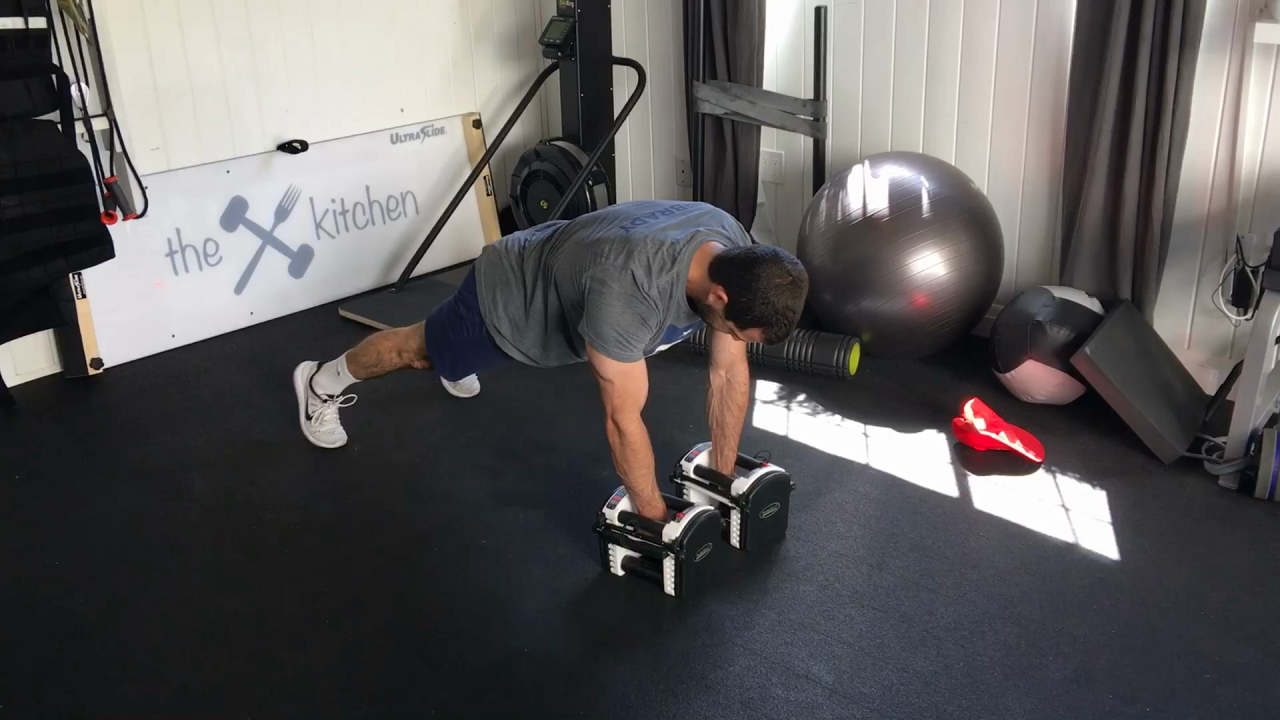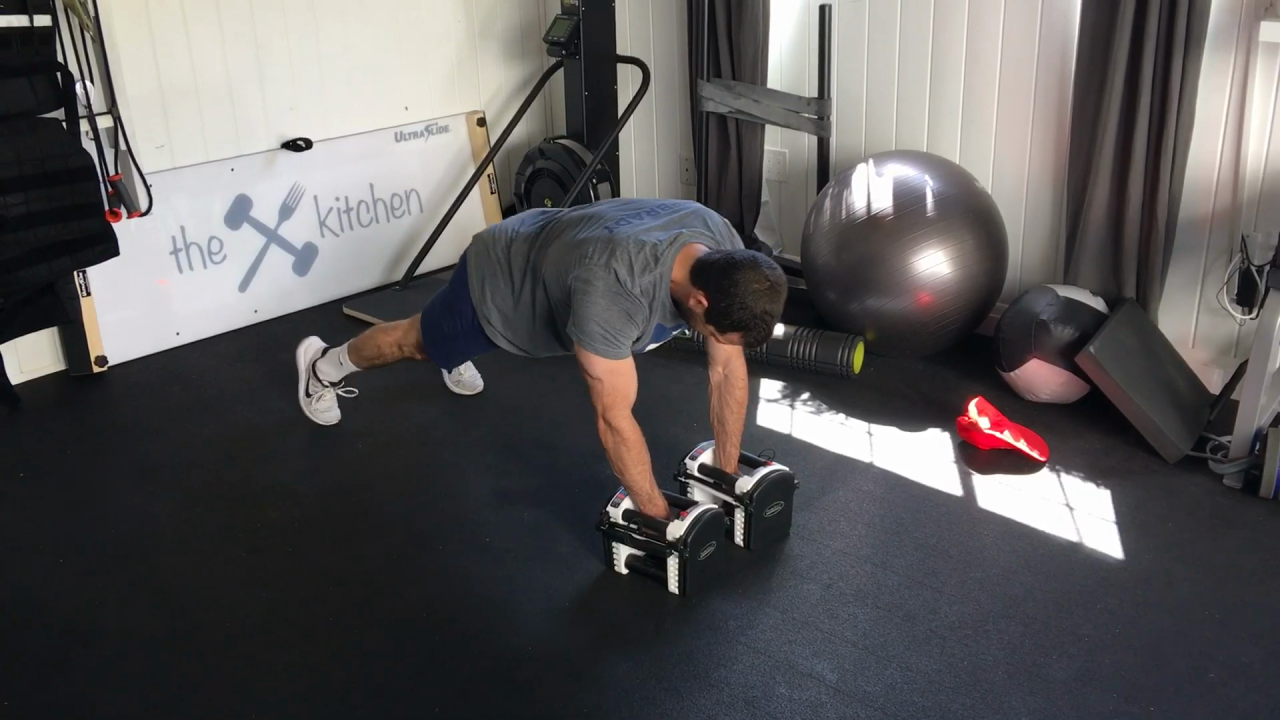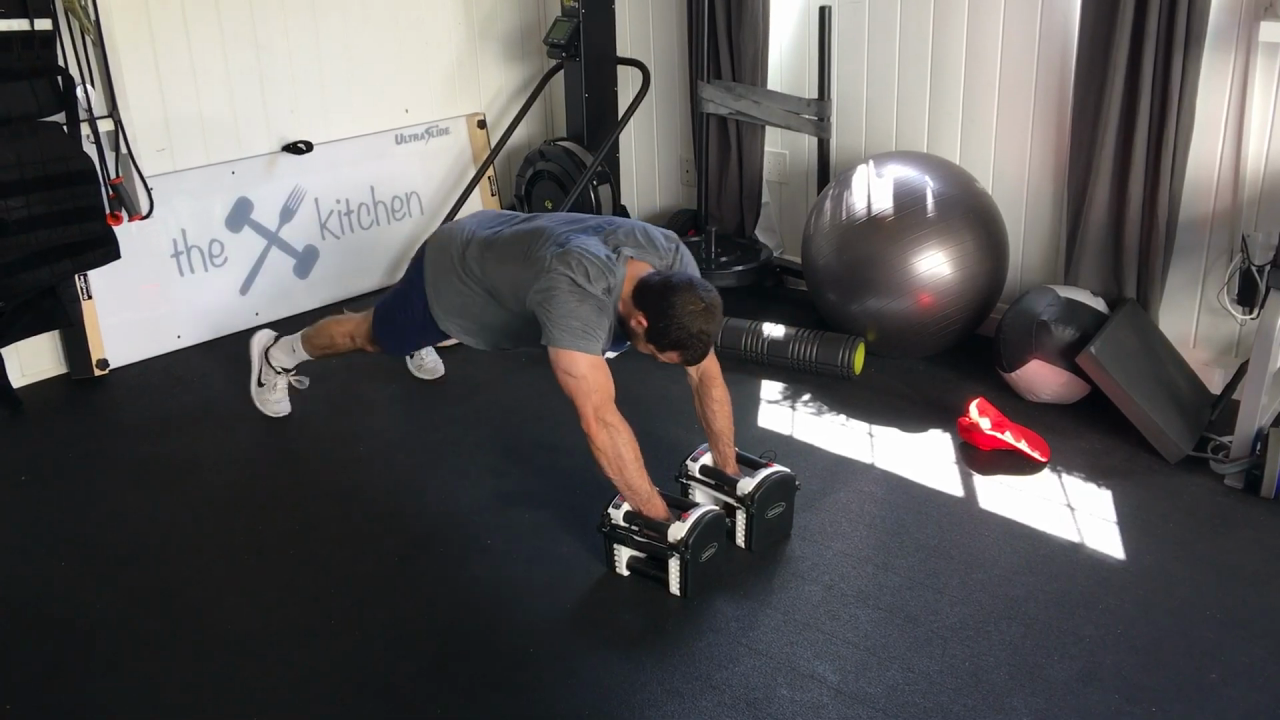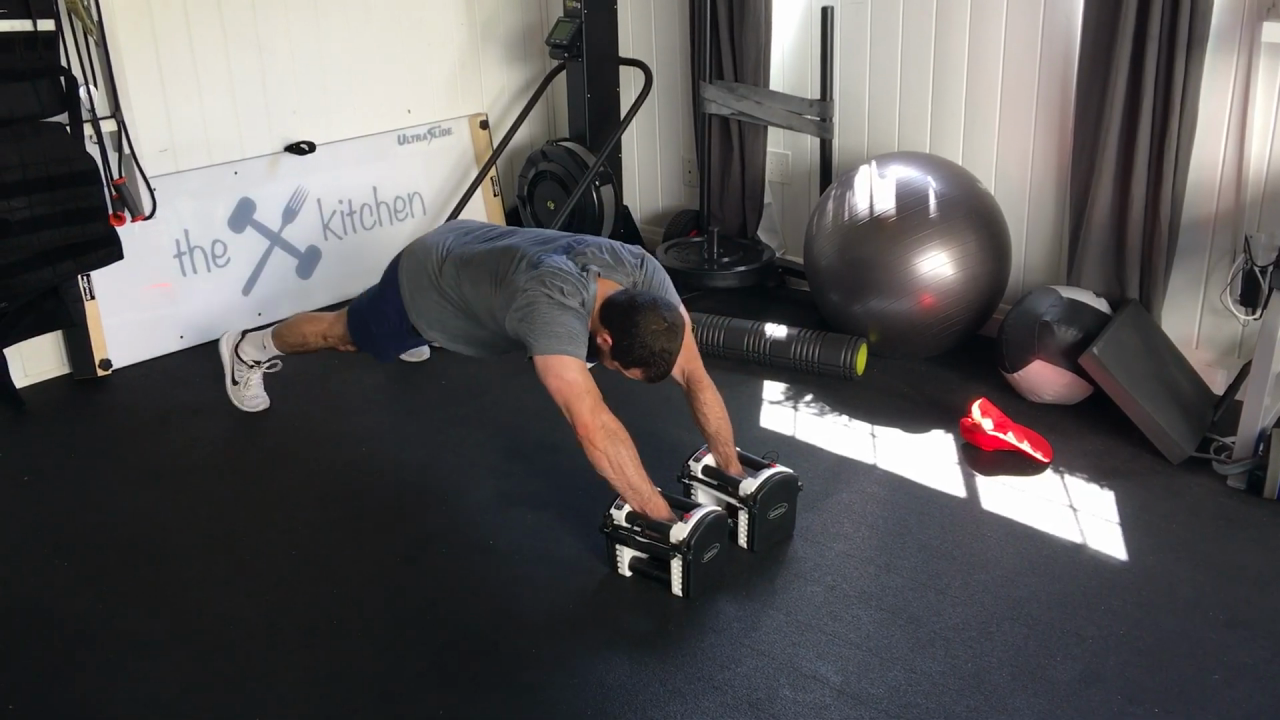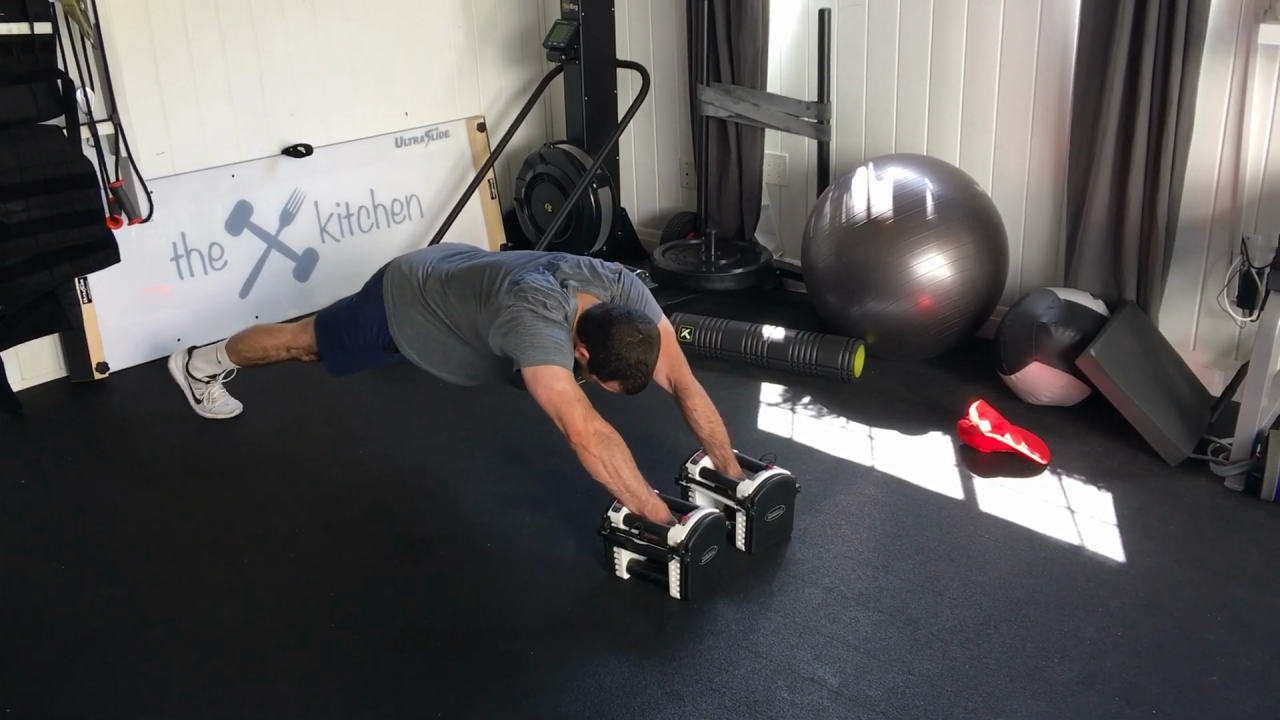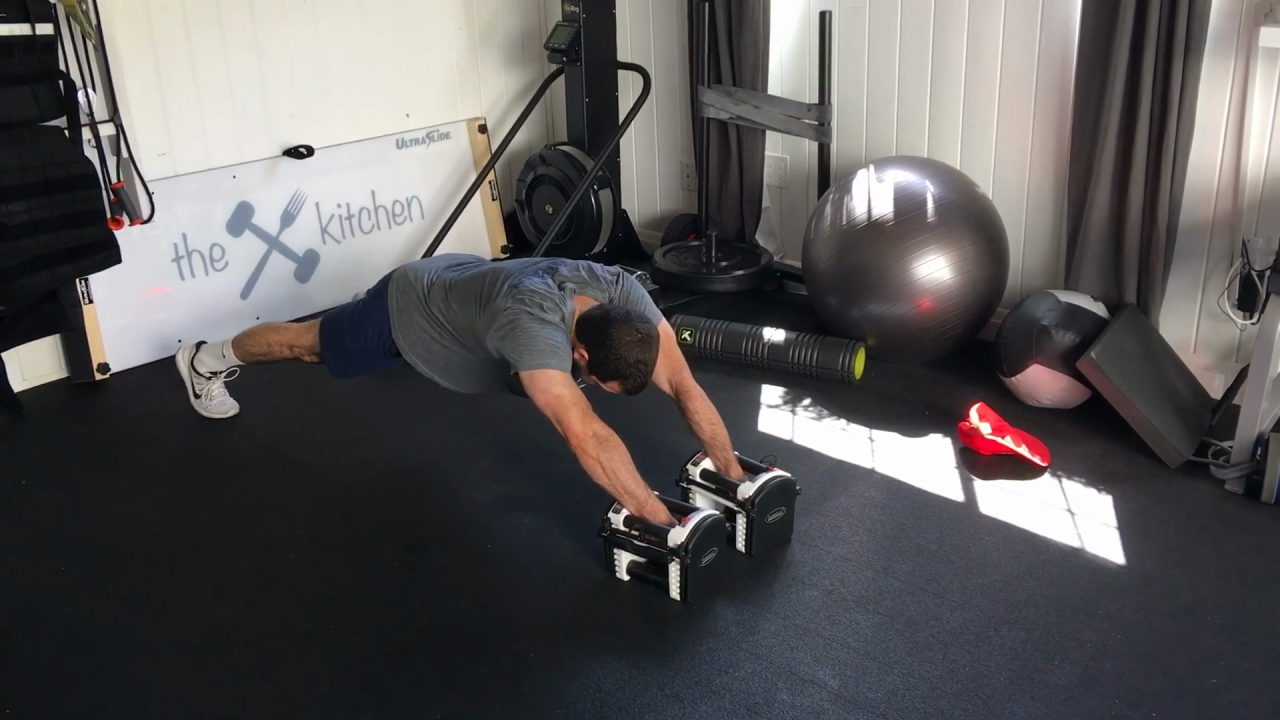
dt=0.7s
person 1, frame 1
left shoulder: (736, 253)
right shoulder: (629, 287)
left elbow: (729, 372)
right elbow: (623, 420)
left wrist: (723, 480)
right wrist: (656, 521)
left hip: (555, 277)
right hip: (506, 294)
right knee: (418, 349)
left ankle: (453, 368)
right ankle: (322, 382)
person 1, frame 2
left shoulder: (724, 250)
right shoulder: (612, 287)
left elbow: (728, 371)
right elbow: (614, 418)
left wrist: (727, 477)
right wrist: (659, 520)
left hip: (546, 251)
right hip: (498, 277)
right knee: (418, 340)
left ankle: (450, 355)
right ankle: (326, 364)
person 1, frame 3
left shoulder: (672, 260)
right shoulder: (576, 296)
left elbow: (706, 373)
right elbow: (599, 421)
left wrist: (730, 474)
right wrist: (661, 520)
left hip: (496, 242)
right hip: (451, 267)
right knee: (372, 332)
left ankle: (418, 346)
right ankle: (278, 355)
person 1, frame 4
left shoulder: (645, 275)
right shoulder: (554, 307)
left elbow: (695, 377)
right elbow: (593, 427)
left wrist: (734, 473)
right wrist: (663, 519)
left hip: (474, 251)
right hip: (425, 277)
right knee: (344, 332)
left ankle: (408, 336)
right ankle: (250, 349)
person 1, frame 5
left shoulder: (626, 290)
right shoulder: (536, 322)
left elbow: (684, 384)
right elbow: (586, 435)
left wrist: (732, 474)
right wrist: (662, 522)
left hip: (456, 271)
right hip: (406, 295)
right knee: (307, 342)
left ankle: (388, 353)
right ankle: (204, 363)
person 1, frame 6
left shoulder: (623, 293)
right shoulder: (533, 325)
left elbow: (685, 387)
right elbow: (586, 436)
left wrist: (736, 478)
right wrist: (663, 524)
left hip: (459, 281)
right hip: (409, 307)
right knee: (310, 343)
left ankle: (354, 308)
right ankle: (207, 359)
